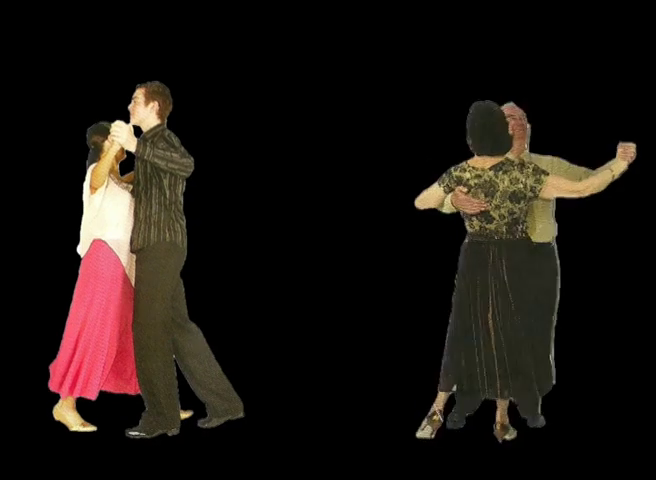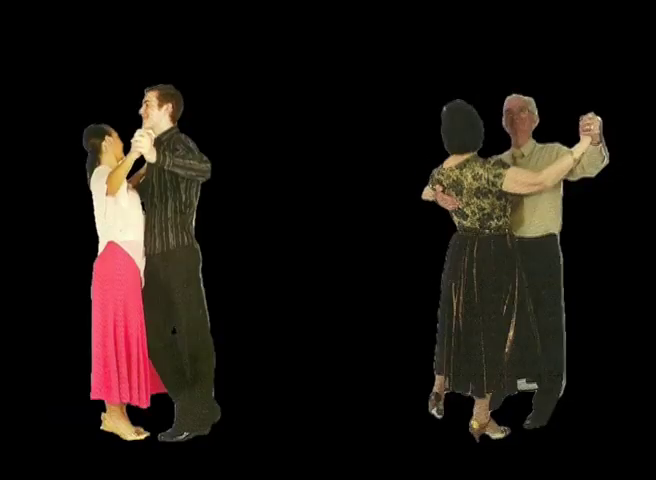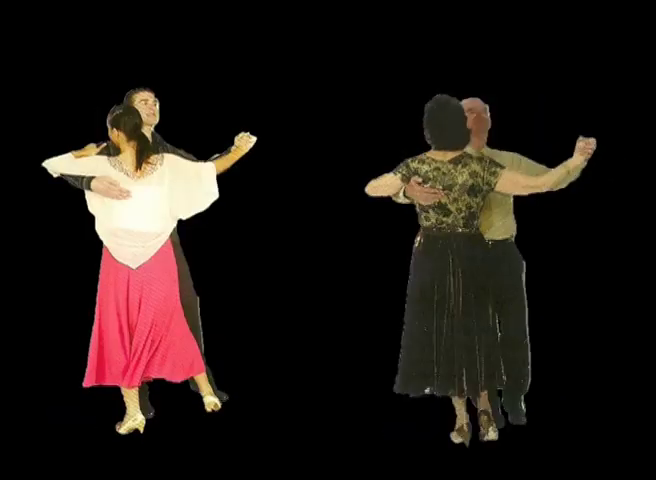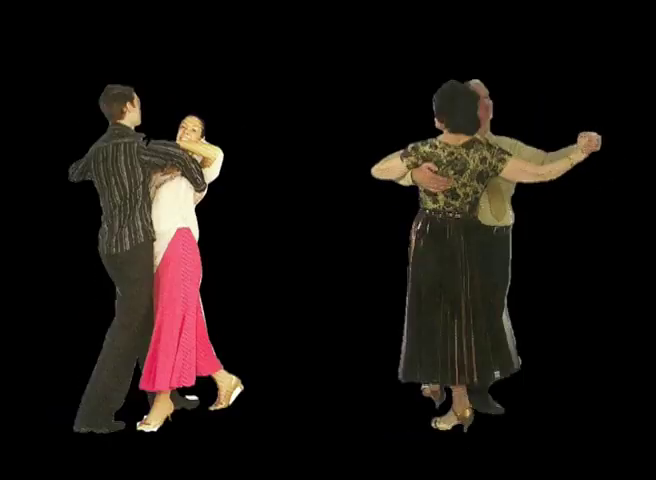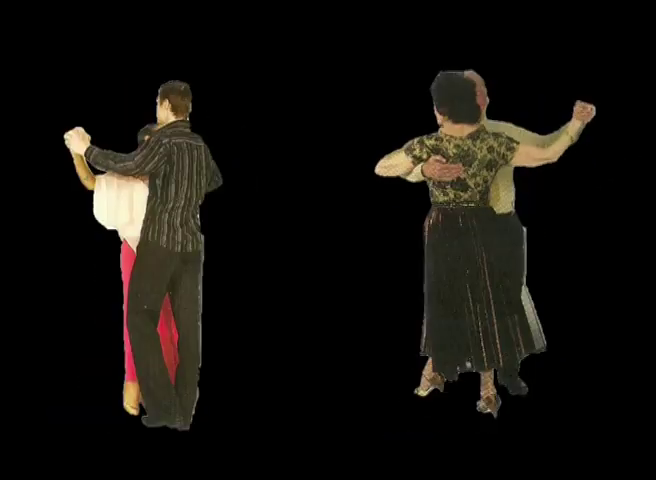
dt=0.4s
person 1, frame 1
left shoulder: (162, 138)
right shoulder: (152, 142)
left elbow: (186, 164)
left wrist: (135, 146)
left hip: (161, 244)
right hip: (156, 244)
left knee: (148, 327)
right knee: (176, 324)
left ankle: (162, 415)
right ankle: (223, 401)
person 1, frame 2
left shoulder: (179, 144)
right shoulder: (159, 148)
left elbow: (203, 169)
left wrist: (157, 157)
left hip: (178, 250)
right hip: (156, 253)
left knee: (191, 330)
right knee: (154, 331)
left ankle: (198, 413)
right ankle: (190, 403)
person 1, frame 3
left shoulder: (166, 151)
right shoulder: (113, 150)
left wrist: (233, 151)
right wrist: (94, 183)
left hip: (166, 239)
left knee: (186, 306)
left ankle: (200, 379)
right ankle: (137, 395)
person 1, frame 4
left shoulder: (97, 150)
right shoulder: (133, 144)
left elbow: (74, 174)
right elbow: (178, 156)
right wrist: (200, 184)
left hip: (113, 243)
right hip: (133, 242)
left knee: (145, 317)
right knee: (129, 325)
right ankle: (93, 414)
person 1, frame 5
left shoulder: (164, 139)
right shoulder: (199, 145)
left elbow: (132, 165)
right elbow: (214, 180)
left wrist: (86, 149)
left hip: (160, 241)
right hip: (191, 242)
left knee: (140, 316)
right knee: (188, 324)
left ankle: (163, 404)
right ankle: (183, 411)
person 2, frame 1
left shoulder: (459, 173)
right shoulder: (523, 172)
left elbow: (420, 203)
right elbow: (579, 189)
right wrist: (619, 165)
left hip: (475, 261)
right hip: (513, 262)
left knee: (467, 335)
right knee: (511, 336)
left ankle: (437, 413)
right ankle: (501, 421)
person 2, frame 2
left shoulder: (440, 172)
right shoulder: (487, 169)
left elbow: (427, 196)
right elbow: (540, 182)
right wrist: (582, 147)
left hip: (461, 254)
right hip: (494, 256)
left knee: (458, 325)
right knee: (494, 330)
left ankle: (439, 394)
right ankle: (480, 419)
person 2, frame 3
left shoulder: (415, 166)
right shoulder: (479, 167)
left elbow: (372, 190)
right elbow: (536, 185)
right wrist: (576, 159)
left hip: (430, 258)
right hip: (469, 256)
left knee: (431, 335)
right knee: (471, 331)
left ankle: (463, 422)
right ankle: (483, 415)
person 2, frame 4
left shoulder: (422, 150)
right shoulder: (485, 152)
left elbow: (378, 171)
right elbow: (541, 173)
left wrist: (406, 157)
right wrist: (579, 153)
left hip: (429, 240)
right hip: (468, 242)
left knee: (430, 319)
right knee: (465, 319)
right ankle: (461, 406)
person 2, frame 5
left shoulder: (429, 144)
right shoulder: (492, 142)
left elbow: (381, 169)
right elbow: (548, 155)
left wrist: (416, 158)
right wrist: (577, 123)
left hip: (444, 233)
right hip: (483, 231)
left knee: (447, 308)
right knee: (487, 307)
left ankle: (443, 374)
right ankle: (487, 392)
person 3, frame 1
left shoulder: (549, 165)
left elbow: (589, 180)
right elbow: (444, 196)
left wrist: (619, 162)
right wrist: (456, 199)
left hip: (539, 257)
left knee: (539, 332)
left ankle: (531, 402)
person 3, frame 2
left shoulder: (553, 153)
left elbow: (587, 167)
left wrist: (595, 140)
right wrist: (444, 196)
left hip: (542, 250)
left knee: (548, 327)
left ankle: (545, 402)
person 3, frame 3
left shoulder: (508, 161)
left elbow: (551, 179)
right elbow: (399, 187)
left wrist: (578, 159)
right wrist: (411, 191)
left hip: (503, 254)
left knee: (514, 327)
left ankle: (514, 397)
right ankle: (486, 401)
person 3, frame 4
left shoulder: (508, 148)
left elbow: (549, 164)
right elbow: (403, 171)
left wrist: (578, 147)
right wrist: (418, 175)
left hip: (497, 241)
left ankle: (476, 389)
person 3, frame 5
left shoulder: (505, 132)
left elbow: (550, 145)
right elbow: (400, 165)
left wrist: (576, 120)
right wrist: (427, 170)
right ankle: (435, 367)
person 4, frame 1
left shoulder: (118, 179)
right shoulder: (98, 171)
right elbow: (95, 183)
right wrist: (113, 150)
left hip: (124, 259)
right hip: (105, 257)
left knee: (133, 330)
right knee: (93, 329)
right ankle: (65, 404)
person 4, frame 2
left shoulder: (111, 174)
right shoulder: (102, 173)
left elbow: (128, 184)
right elbow: (113, 187)
right wrist: (133, 154)
left hip: (126, 259)
right hip: (118, 259)
left knee: (127, 332)
right knee: (121, 332)
left ankle: (114, 409)
right ankle: (114, 413)
person 4, frame 3
left shoulder: (102, 166)
right shoulder: (165, 164)
left elbow: (54, 165)
right elbow: (210, 170)
left wrist: (87, 152)
right wrist: (240, 150)
left hip: (119, 257)
right hip: (157, 255)
left knee: (118, 332)
right knee: (168, 325)
left ankle: (133, 411)
right ankle: (207, 391)
person 4, frame 4
left shoulder: (198, 167)
right shoulder: (162, 166)
left elbow: (216, 154)
left wrist: (180, 145)
left hip: (179, 245)
right hip: (159, 247)
left knee: (173, 320)
right knee: (180, 321)
person 4, frame 5
right shoulder: (126, 174)
right elbow: (91, 182)
right wrist: (77, 151)
right hip: (137, 250)
left knee: (167, 319)
right ankle: (133, 389)
